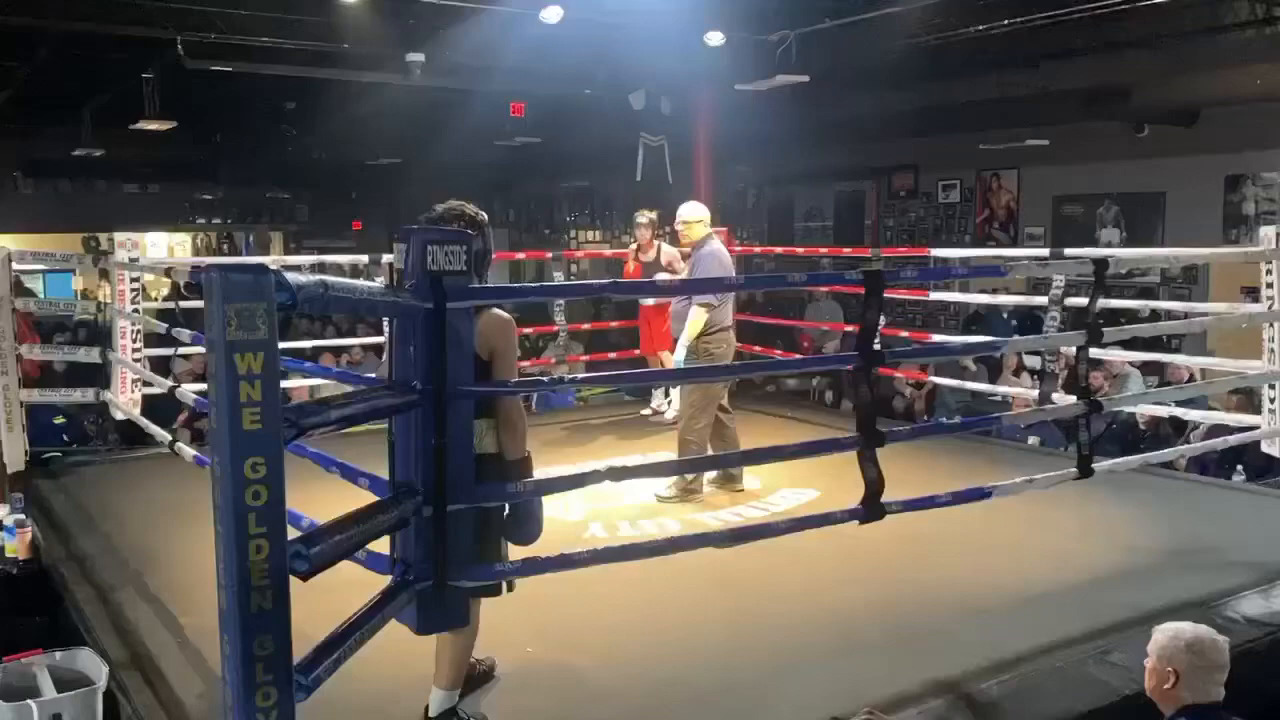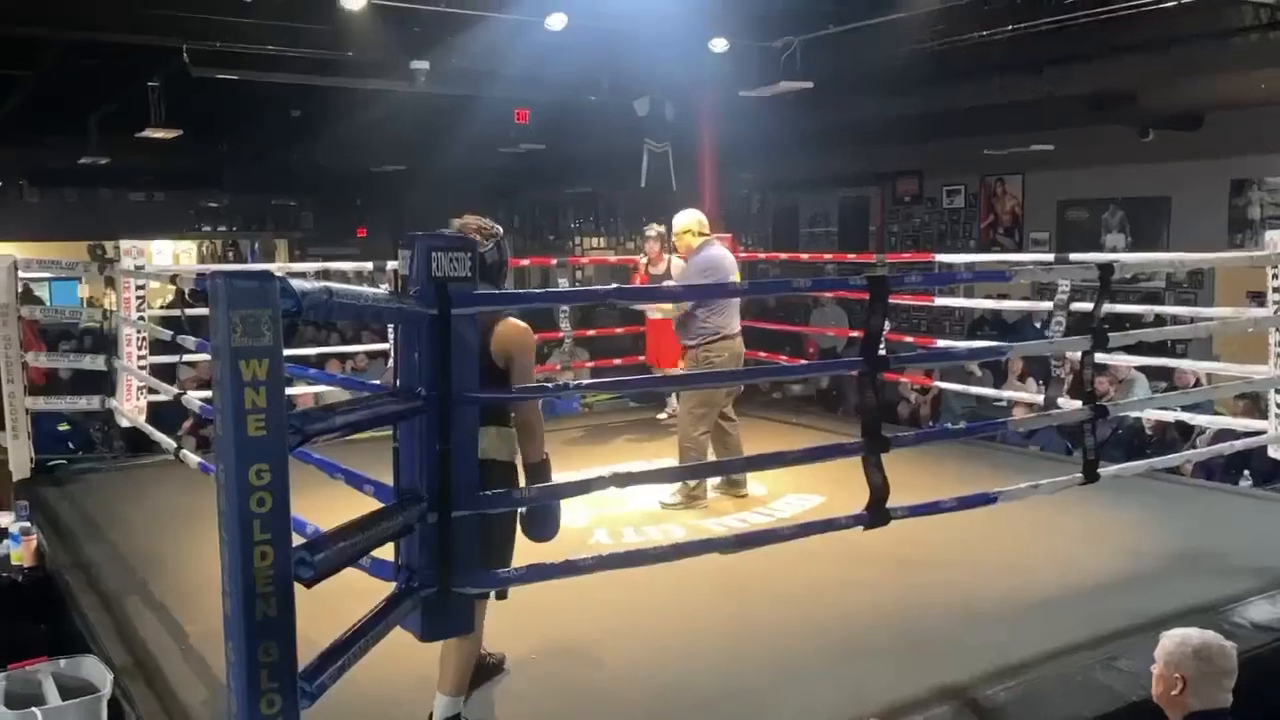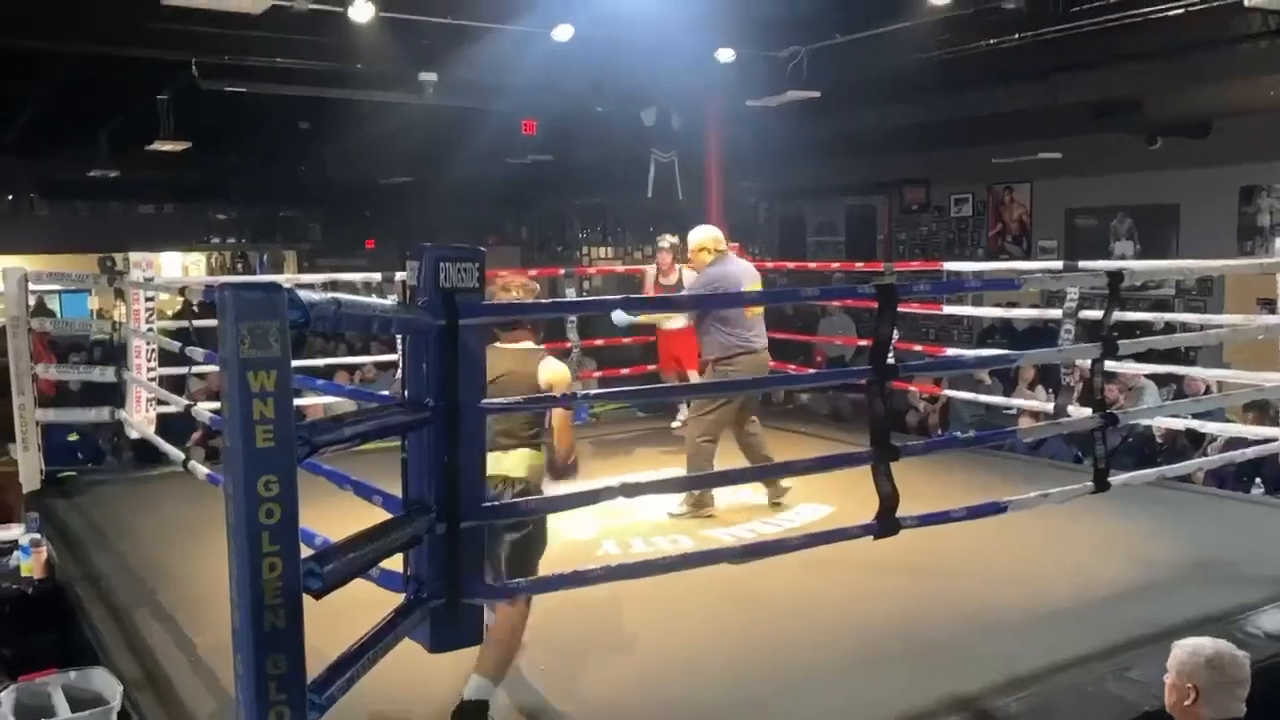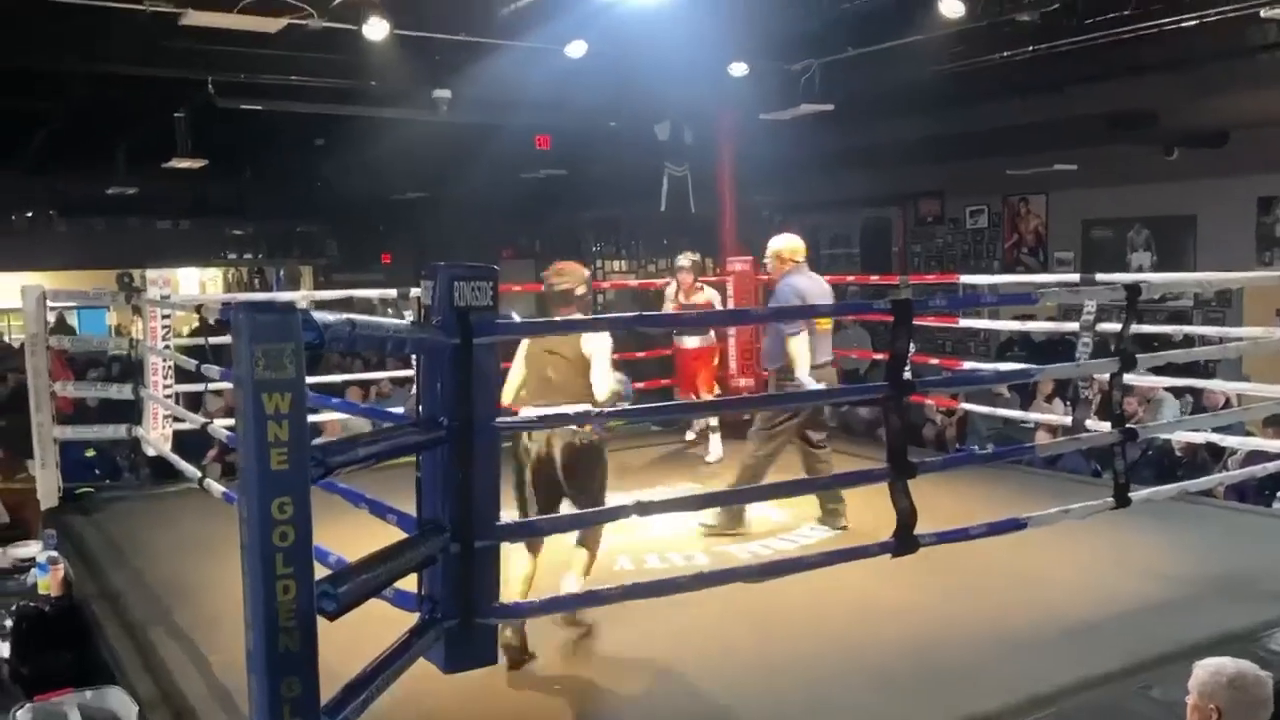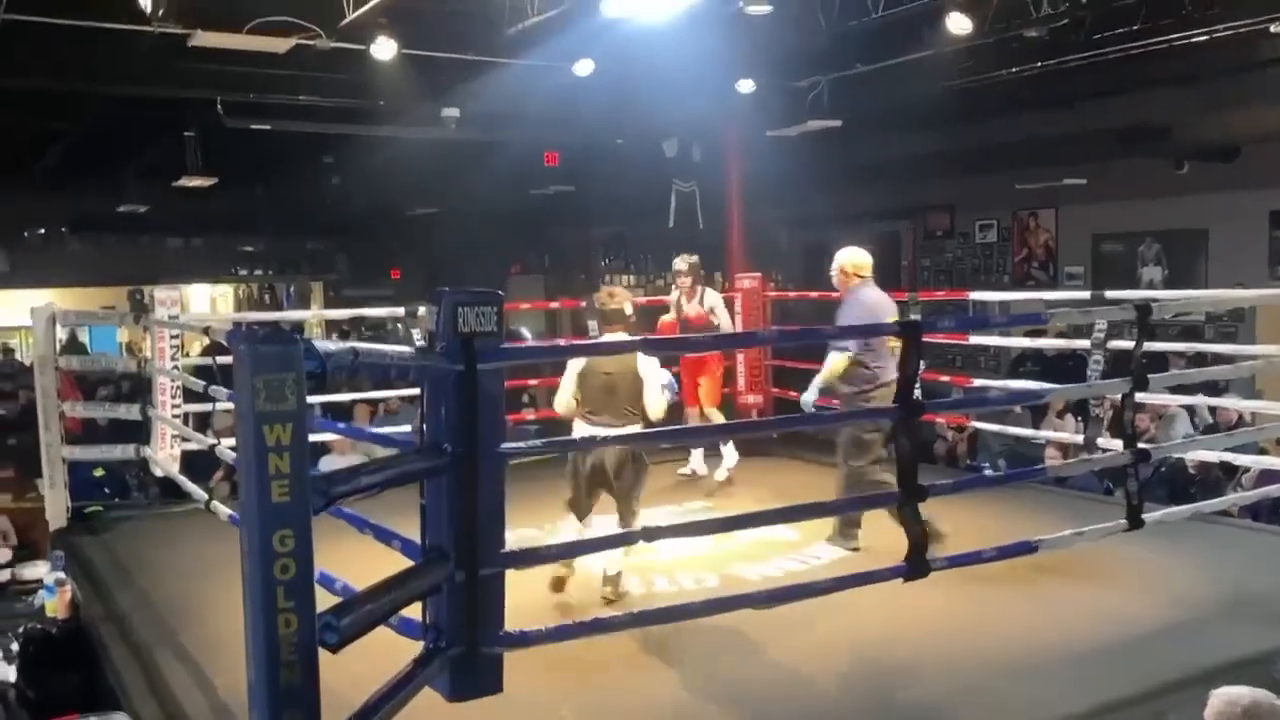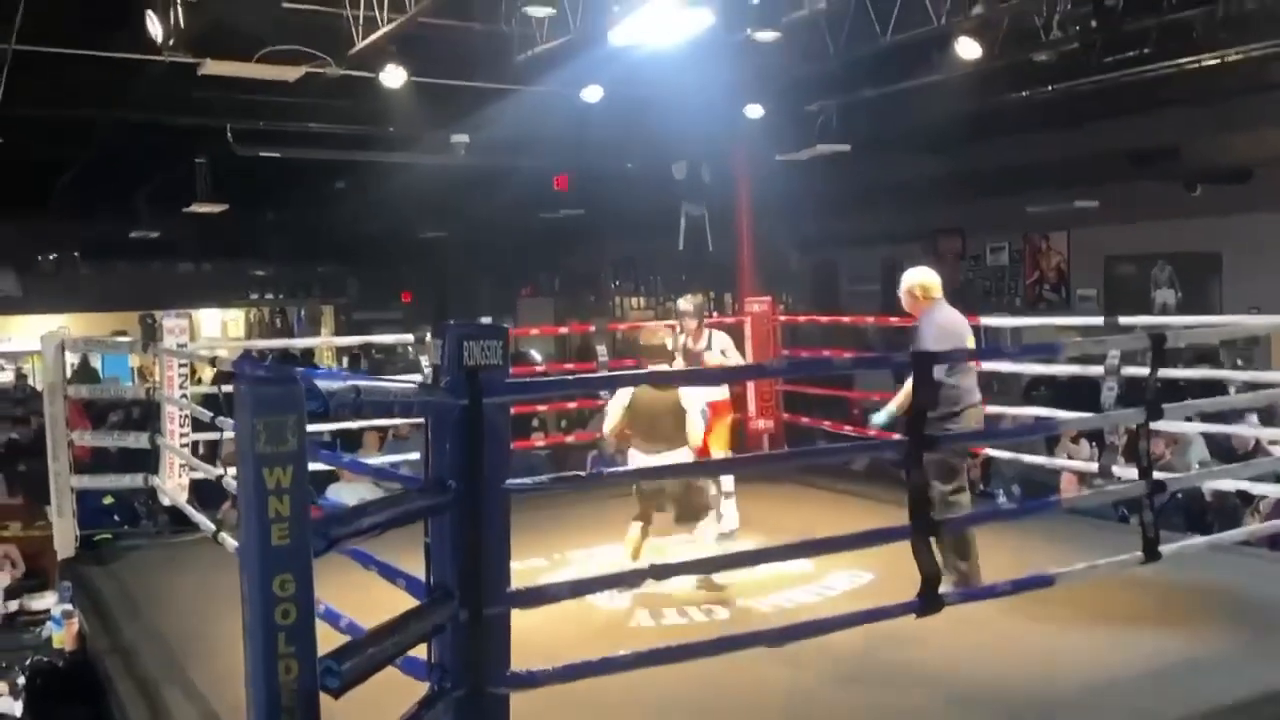
dt=0.3s
person 1, frame 1
right shoulder: (495, 323)
right elbow: (509, 411)
right wrist: (521, 478)
right hip: (476, 462)
right knee: (463, 587)
left ankle: (458, 669)
person 1, frame 2
right shoulder: (512, 332)
right elbow: (527, 417)
right wrist: (539, 481)
right hip: (486, 467)
right knee: (469, 590)
left ankle: (470, 661)
person 1, frame 3
right shoulder: (552, 369)
right elbow: (563, 448)
right wrist: (565, 465)
right hip: (515, 481)
left knee: (499, 567)
right knee: (513, 597)
left ankle: (492, 659)
person 1, frame 4
left shoulder: (531, 341)
right shoulder: (594, 338)
left elbow: (508, 398)
right elbow: (603, 393)
right wrist: (618, 387)
left hip: (530, 435)
right hip: (576, 436)
left knee: (532, 536)
right knee: (590, 522)
left ankle: (514, 628)
right ankle: (571, 596)
person 1, frame 5
left shoulder: (582, 356)
right shoulder: (644, 359)
left elbow: (561, 407)
right elbow: (656, 413)
right wrist: (666, 394)
right hip: (625, 446)
left knee: (578, 510)
right knee: (626, 515)
left ankle: (564, 564)
right ankle: (611, 578)
person 1, frame 6
left shoulder: (628, 389)
right shoulder: (686, 391)
left elbow: (608, 431)
right elbow: (694, 440)
right wrist: (698, 416)
left hip: (643, 469)
left knee: (642, 518)
right knee: (705, 512)
person 2, frame 1
left shoulder: (709, 254)
right shoulder: (703, 253)
left elbow: (703, 306)
left wrist: (682, 347)
left hip: (707, 344)
right hip: (713, 343)
left knee: (694, 414)
right knee: (718, 409)
left ankle: (689, 484)
right ankle: (731, 475)
person 2, frame 2
left shoulder: (704, 260)
right shoulder: (718, 254)
left elbow: (673, 304)
left hip: (711, 350)
right hip: (726, 346)
left knee: (694, 420)
right knee: (722, 415)
left ankle: (692, 490)
right ankle: (734, 479)
person 2, frame 3
left shoulder: (713, 277)
right shoulder: (747, 269)
left wrist: (629, 317)
left hip: (730, 365)
right hip: (756, 358)
left knee: (701, 430)
right knee: (744, 422)
left ankle: (699, 501)
right ankle: (773, 484)
person 2, frame 4
left shoulder: (788, 287)
right shoulder: (821, 285)
left elbow: (795, 333)
left wrist: (803, 375)
left hip: (793, 379)
right hip: (823, 372)
left knee: (762, 443)
right knee: (814, 443)
left ankle: (732, 515)
right ankle: (833, 511)
person 2, frame 5
left shoulder: (857, 303)
right shoulder: (881, 299)
left elbow: (842, 352)
left wrist: (816, 387)
left hip: (869, 396)
right hip: (884, 391)
left knee: (872, 468)
right knee: (852, 462)
right ankle: (845, 532)
person 2, frame 6
left shoulder: (936, 325)
right shoulder: (946, 318)
left wrist: (889, 411)
left hip: (950, 420)
right hip: (954, 417)
left knee: (949, 496)
right knee: (922, 486)
left ankle: (965, 577)
right ankle: (936, 566)
person 3, frame 1
left shoulder: (667, 252)
right shoulder: (633, 251)
right wrist: (629, 269)
left hip: (664, 307)
right hip: (644, 308)
left knee: (663, 352)
right knee: (650, 354)
left ankle: (676, 400)
right ankle: (658, 400)
person 3, frame 2
left shoulder: (676, 264)
right shoulder: (643, 265)
right wrist: (639, 277)
left hip: (671, 321)
right hip: (653, 321)
left knee: (671, 367)
right knee: (656, 367)
right ankle: (672, 404)
person 3, frame 3
left shoulder: (688, 275)
right shoulder: (651, 275)
right wrist: (649, 296)
left hip: (685, 330)
right hip: (664, 331)
left knee: (691, 371)
right knee: (667, 374)
right ankle: (683, 410)
person 3, frame 4
left shoulder: (710, 293)
right shoulder: (670, 291)
left wrist: (711, 309)
right wrist: (667, 314)
left hip: (705, 349)
right hip: (681, 349)
left knee: (705, 393)
right knee: (681, 391)
left ankle: (715, 443)
right ankle: (698, 419)
person 3, frame 5
left shoulder: (711, 297)
right shoulder: (676, 297)
left elbow: (728, 327)
left wrist: (708, 318)
right wrist: (667, 326)
left hip: (709, 358)
right hip: (687, 359)
left knee: (709, 408)
right knee: (691, 409)
left ankle: (728, 453)
right ankle: (697, 461)
person 3, frame 6
left shoulder: (719, 339)
right shoulder: (680, 340)
left elbow: (742, 366)
left wrist: (723, 361)
right wrist: (677, 370)
left hip: (717, 403)
left knee: (719, 453)
left ankle: (729, 510)
